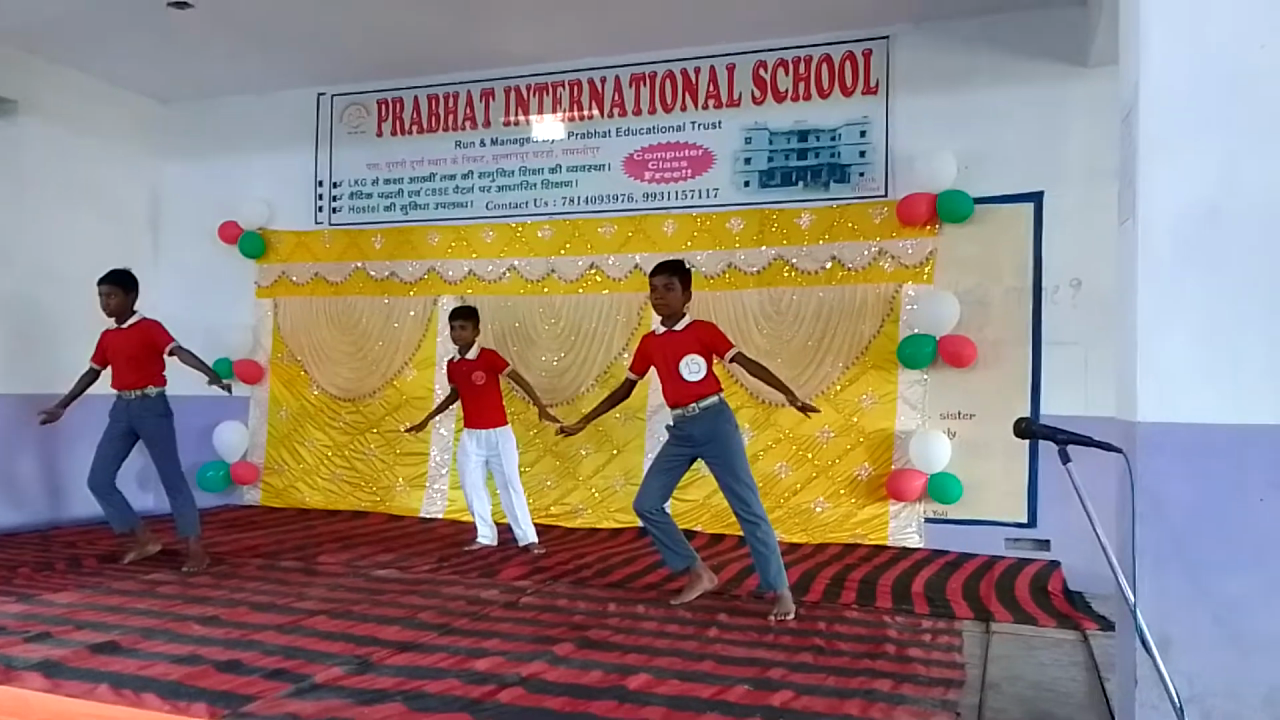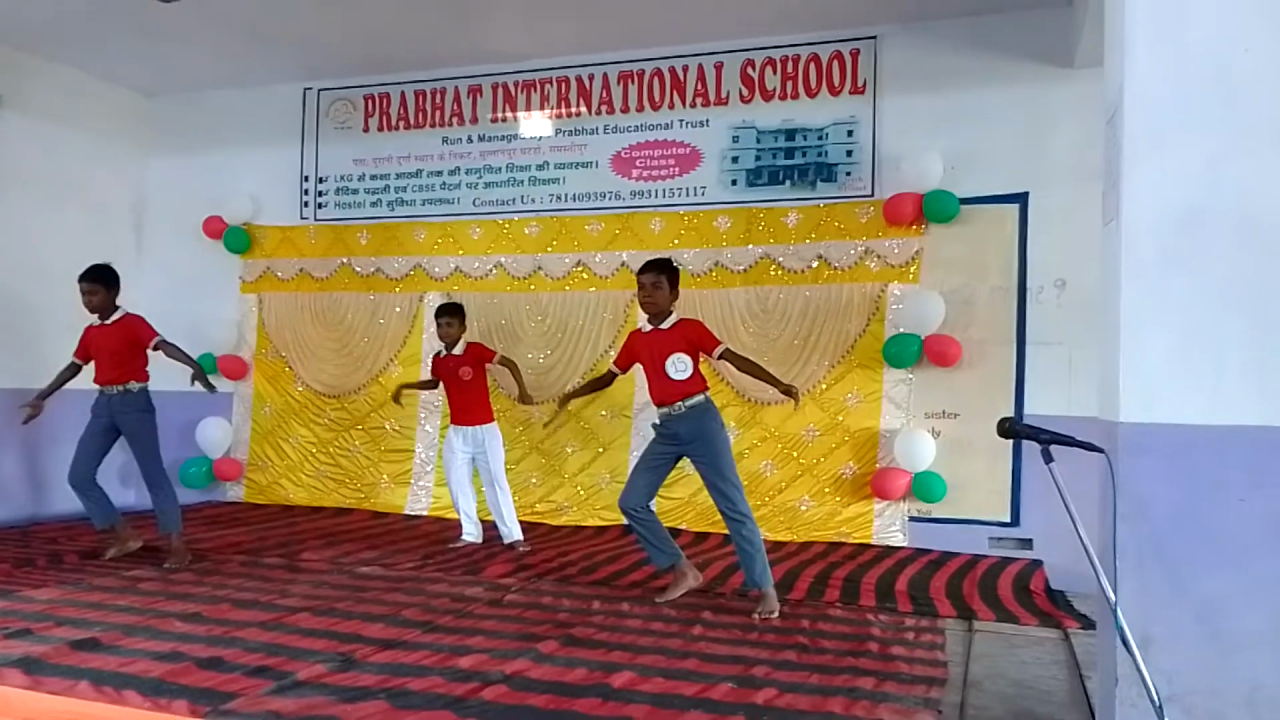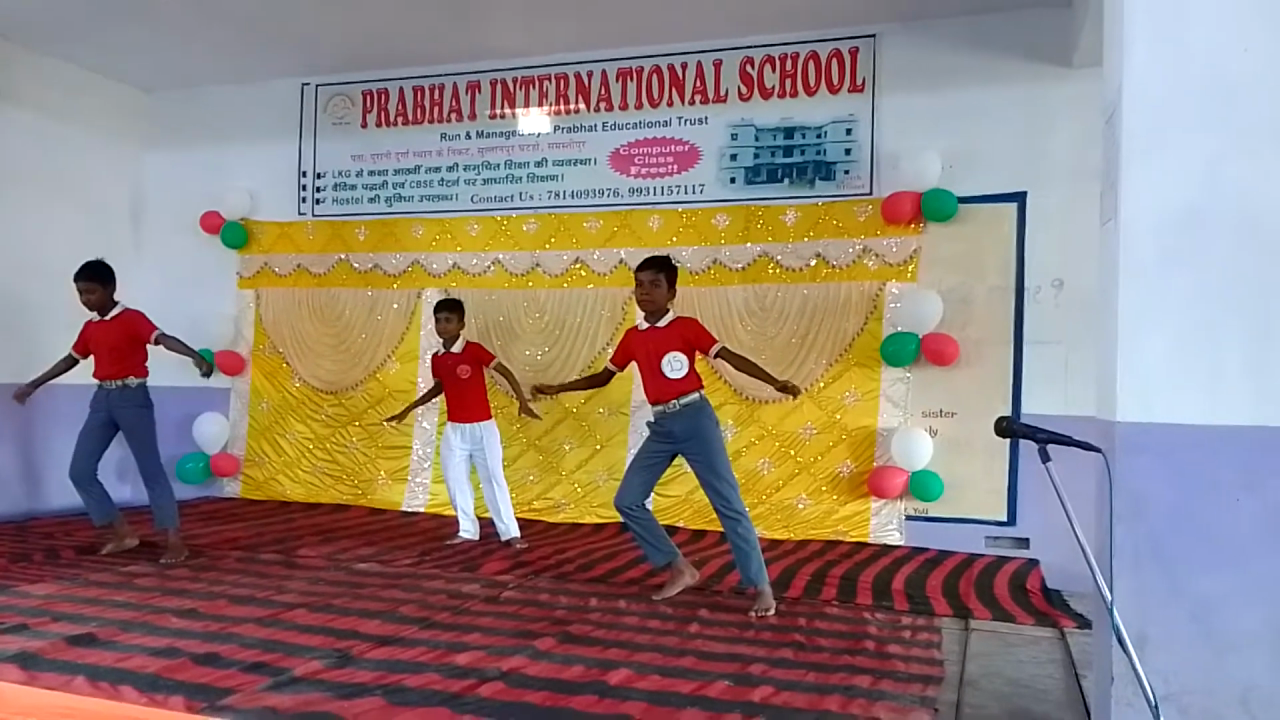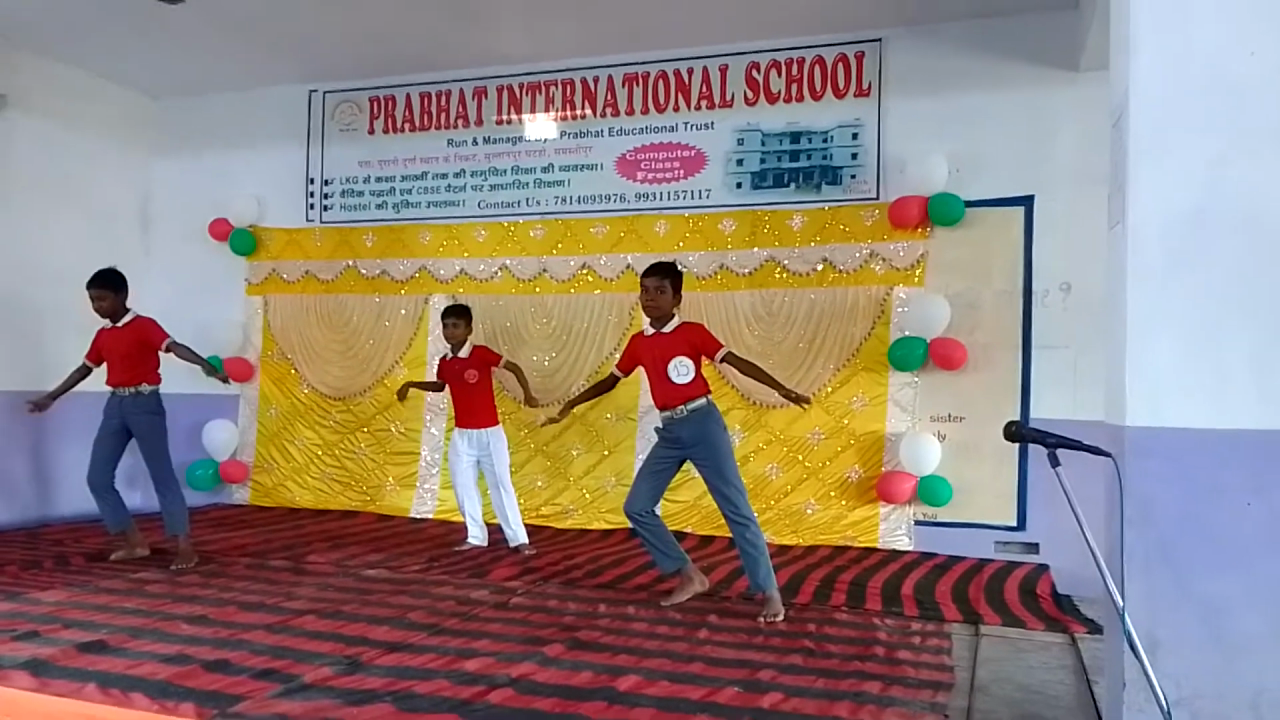
dt=0.3s
person 1, frame 1
left shoulder: (704, 330)
right shoulder: (649, 342)
left elbow: (745, 362)
right elbow: (626, 388)
left wrist: (789, 394)
right wrist: (586, 419)
left hip: (715, 422)
right hip: (680, 429)
left knee: (748, 508)
right knee: (646, 504)
left ankle: (781, 591)
right ankle: (698, 573)
person 1, frame 2
left shoulder: (691, 328)
right shoulder: (635, 339)
left elbow: (734, 358)
right elbow: (608, 377)
left wrist: (779, 384)
right wrist: (571, 396)
left hip: (701, 420)
right hip: (666, 428)
left knee: (733, 506)
right knee: (631, 502)
left ankle: (766, 589)
right ankle: (683, 571)
person 1, frame 3
left shoulder: (687, 327)
right shoulder: (632, 337)
left elbow: (730, 357)
right elbow: (604, 377)
left wrist: (775, 382)
right wrist: (559, 388)
left hip: (695, 419)
right hip: (661, 426)
left knee: (728, 504)
right knee: (627, 500)
left ankle: (761, 588)
right ankle: (680, 569)
person 1, frame 4
left shoulder: (693, 332)
right shoulder: (638, 342)
left elbow: (736, 362)
right elbow: (611, 381)
left wrist: (782, 390)
right wrist: (570, 405)
left hip: (703, 424)
right hip: (669, 432)
left knee: (736, 509)
right knee: (636, 507)
left ankle: (770, 593)
right ankle: (689, 576)
person 2, frame 1
left shoulder: (150, 328)
right shoulder: (107, 336)
left elbow: (179, 351)
right elbow: (92, 373)
left wrist: (210, 373)
right wrist: (61, 406)
left hip: (151, 407)
right hip: (121, 409)
left knee: (172, 478)
right knee: (99, 480)
left ankle: (196, 548)
right ankle: (143, 539)
person 2, frame 2
left shoulder: (133, 323)
right shoulder: (90, 332)
left elbow: (163, 346)
right elbow: (74, 367)
left wrist: (195, 366)
right wrist: (41, 398)
left hip: (133, 402)
right hip: (103, 404)
left knee: (153, 474)
right knee: (79, 475)
left ankle: (178, 544)
right ankle: (124, 535)
person 2, frame 3
left shoulder: (132, 319)
right shoulder: (89, 327)
left elbow: (164, 339)
right elbow: (71, 359)
left wrist: (195, 356)
right wrist: (34, 384)
left hip: (132, 397)
right hip: (102, 399)
left knee: (151, 469)
right knee: (80, 471)
left ankle: (175, 541)
right ankle: (122, 533)
person 2, frame 4
left shoulder: (144, 326)
right shoulder: (102, 335)
left elbow: (174, 347)
right elbow: (84, 369)
left wrist: (206, 365)
right wrist: (51, 398)
left hip: (144, 404)
right hip: (115, 406)
left knee: (162, 476)
right knee: (98, 478)
left ankle: (185, 547)
right ankle: (134, 542)
person 3, frame 1
left shoulder: (489, 357)
right shoulder: (452, 365)
left elbow: (518, 379)
left wrist: (541, 407)
right wrist: (428, 419)
left hip: (498, 433)
right hip: (471, 436)
left knee: (510, 485)
right knee: (472, 487)
left ankle: (528, 538)
right ankle: (486, 536)
person 3, frame 2
left shoulder: (475, 350)
right shoulder: (438, 360)
left elbow: (510, 363)
right elbow: (433, 383)
left wrist: (522, 389)
right wrist: (405, 386)
left hip: (485, 430)
right hip: (456, 433)
left knee: (496, 482)
right knee: (458, 484)
left ankle: (513, 536)
right ankle: (470, 533)
person 3, frame 3
left shoulder: (474, 350)
right shoulder: (437, 359)
left elbow: (505, 371)
left wrist: (523, 401)
right wrist: (410, 407)
left hip: (482, 427)
right hip: (454, 430)
left knee: (493, 479)
right knee: (455, 481)
left ankle: (510, 532)
right ankle: (467, 530)
person 3, frame 4
left shoulder: (481, 353)
right shoulder: (444, 362)
left elbow: (514, 368)
right elbow: (439, 386)
left wrist: (527, 393)
right wrist: (411, 384)
left hip: (489, 433)
right hip: (461, 435)
left knee: (501, 485)
right knee: (463, 487)
left ankle: (519, 539)
right ankle: (476, 536)
